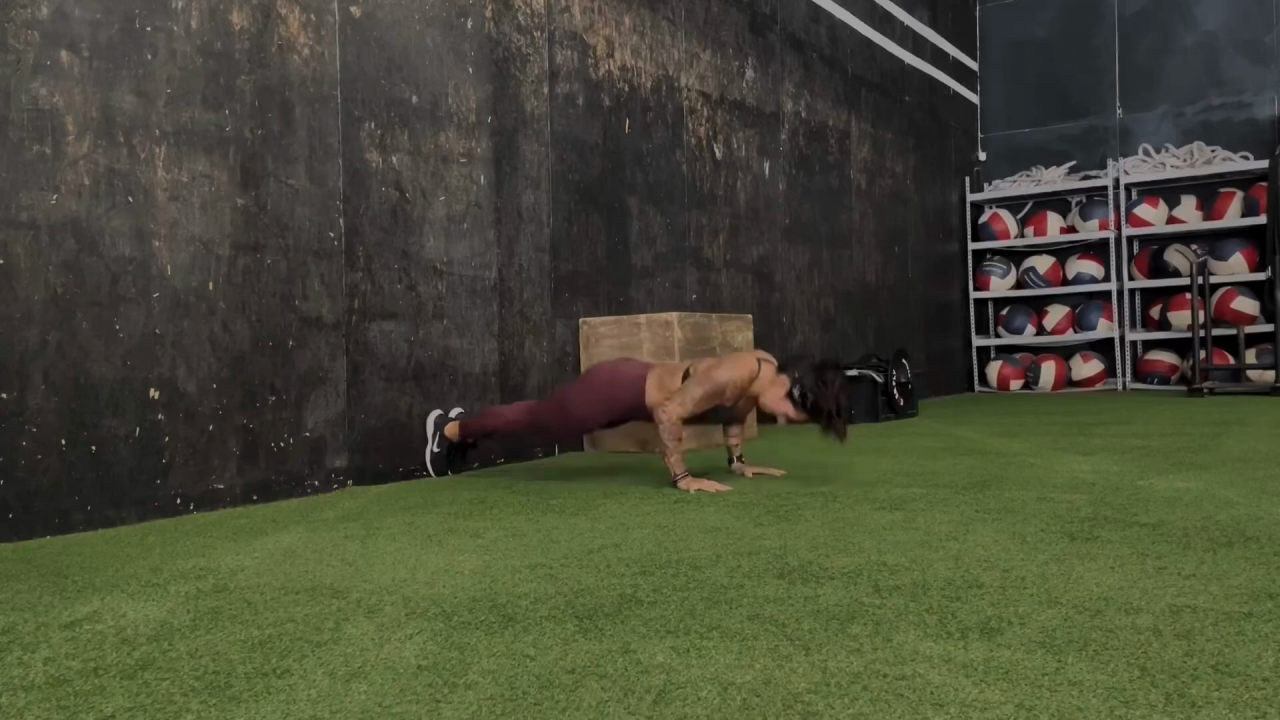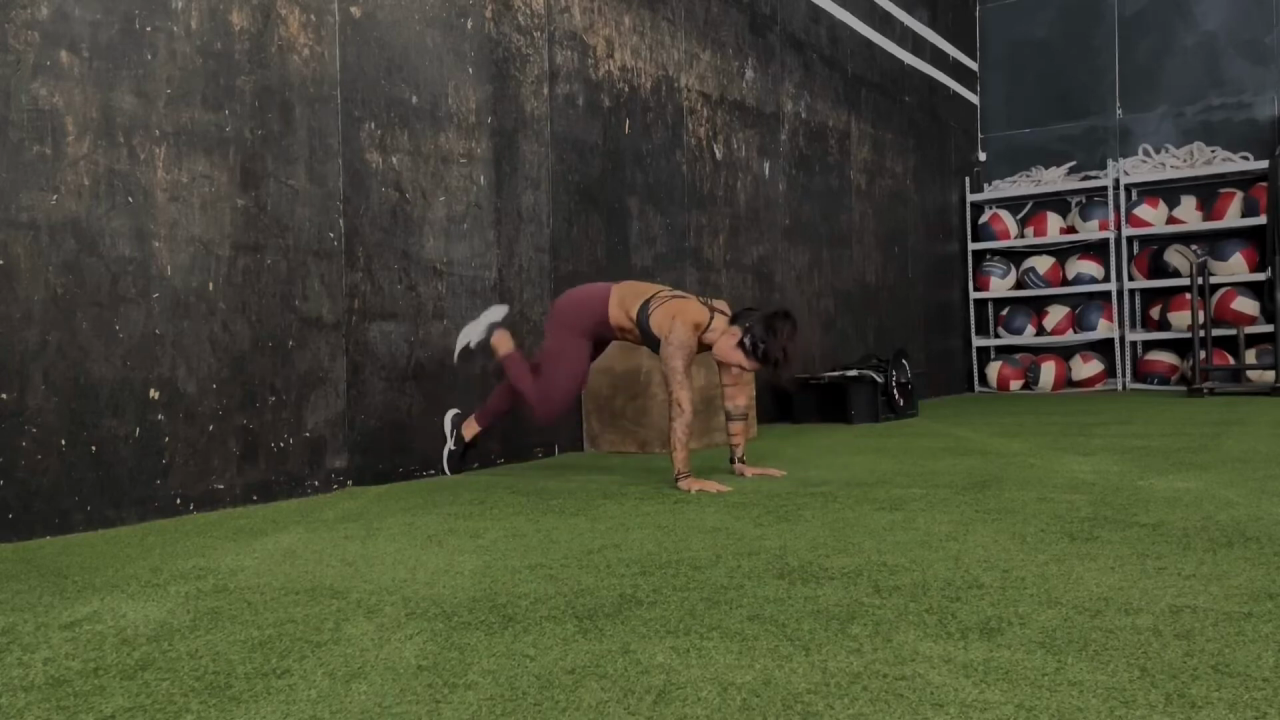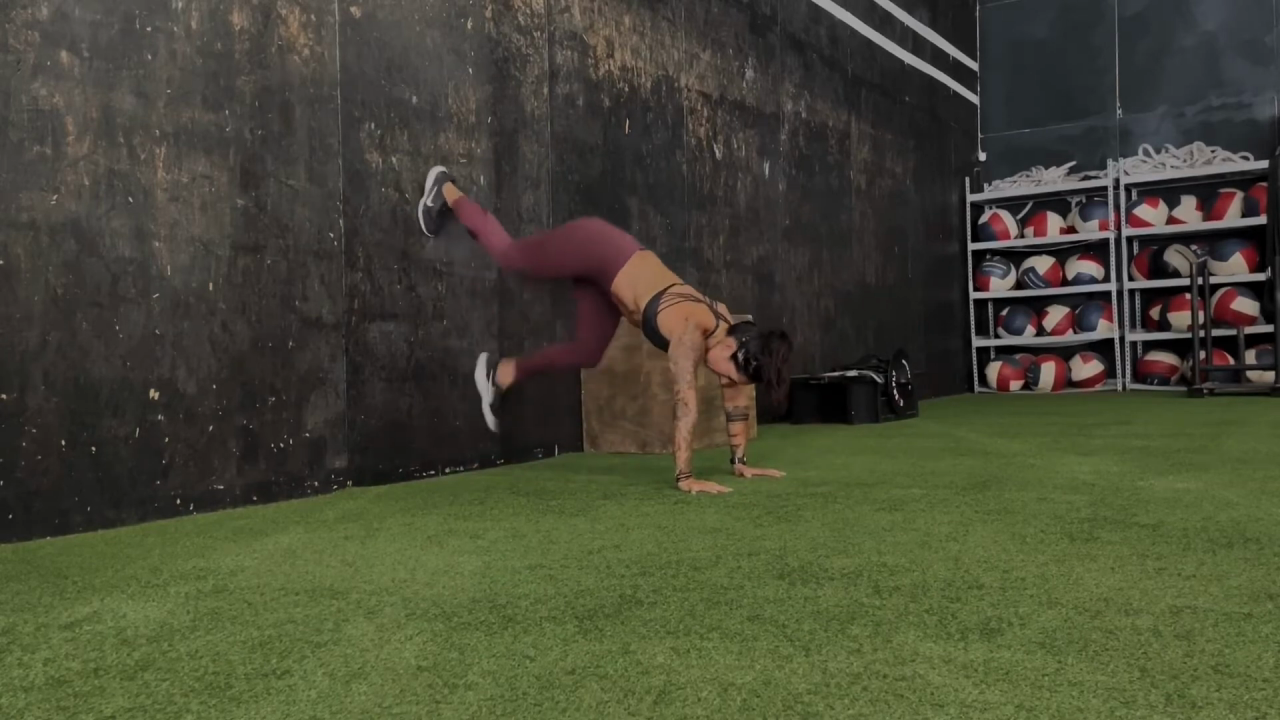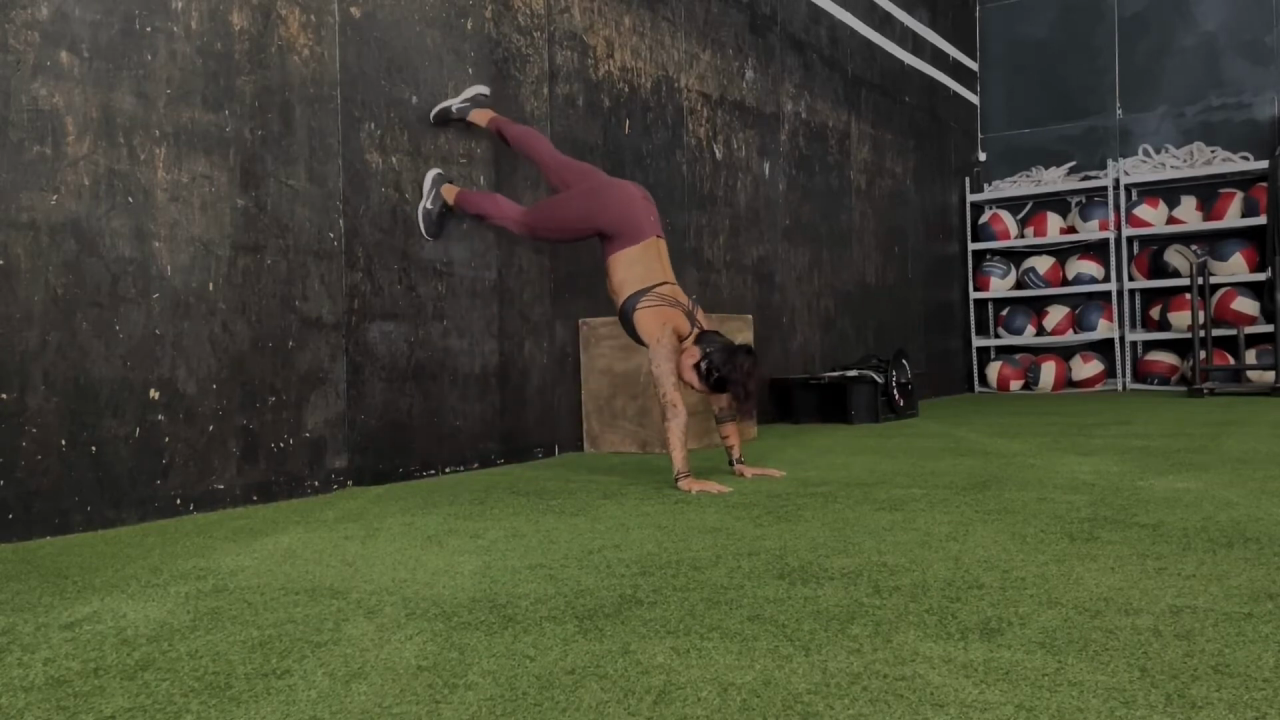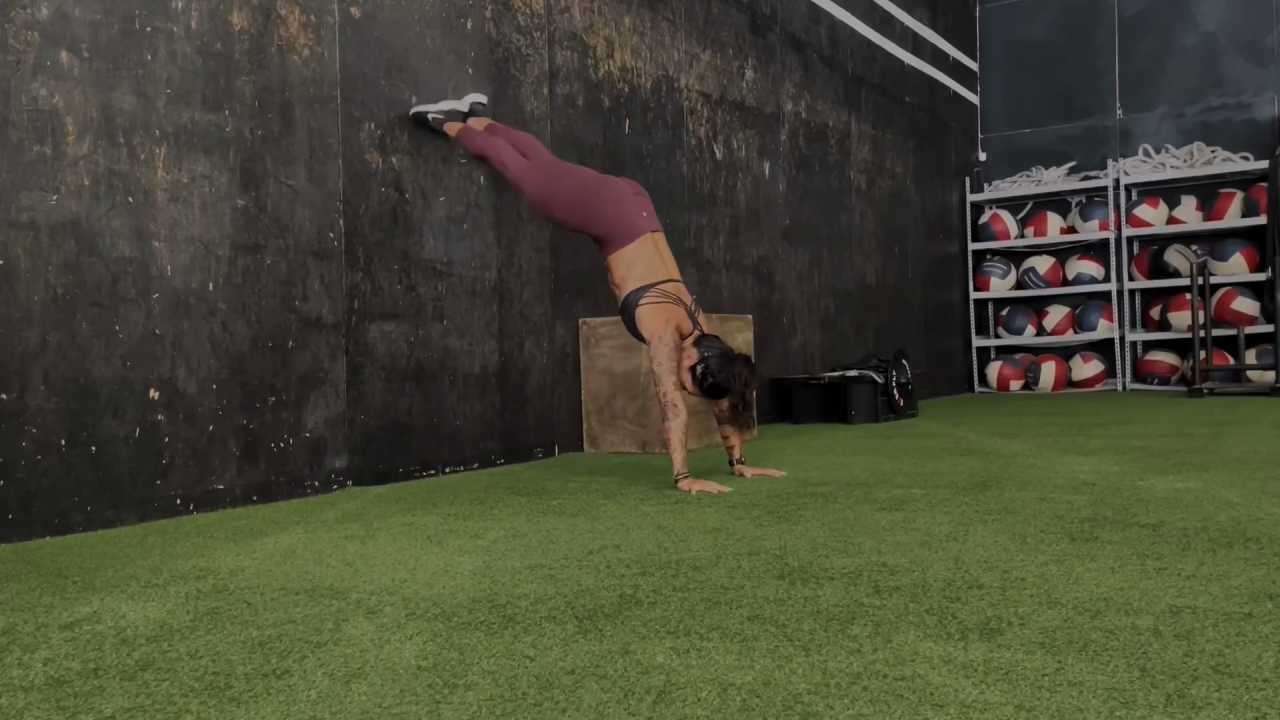
dt=0.7s
person 1, frame 1
left shoulder: (764, 376)
right shoulder: (735, 375)
left elbow: (734, 412)
right elbow: (668, 415)
left wrist: (737, 458)
right wrist: (682, 477)
left hip: (637, 388)
right hip: (616, 390)
left knee: (537, 415)
right knee: (530, 417)
left ankle: (462, 426)
right ankle: (449, 429)
person 1, frame 2
left shoulder: (730, 328)
right shoulder: (685, 327)
left elbow: (736, 395)
right elbow: (680, 402)
left wrist: (739, 460)
right wrist: (683, 476)
left hip: (603, 320)
right hip: (580, 312)
left knee: (536, 380)
right knee: (545, 409)
left ankle: (465, 429)
right ankle: (495, 335)
person 1, frame 3
left shoulder: (727, 327)
right shoulder: (692, 333)
left elbow: (737, 399)
right elbow: (686, 405)
left wrist: (740, 461)
right wrist: (685, 477)
left hip: (611, 262)
right hip: (596, 246)
left knee: (585, 354)
right knee: (508, 253)
left ankle: (503, 373)
right ankle: (446, 190)
person 1, frame 4
left shoulder: (705, 333)
right shoulder: (665, 333)
left elbow: (722, 401)
right elbow: (673, 406)
left wrist: (738, 461)
right wrist: (684, 477)
left hip: (635, 206)
right hip: (613, 209)
left knee: (554, 161)
right knee: (521, 220)
left ankle: (478, 111)
right ankle: (444, 193)
person 1, frame 5
left shoulder: (701, 332)
right shoulder: (666, 329)
left elbow: (722, 402)
right elbow: (671, 404)
left wrist: (738, 462)
right wrist: (683, 476)
left hip: (629, 201)
right hip: (611, 208)
left knee: (548, 167)
right knee: (526, 173)
left ankle: (478, 118)
right ankle: (450, 122)
